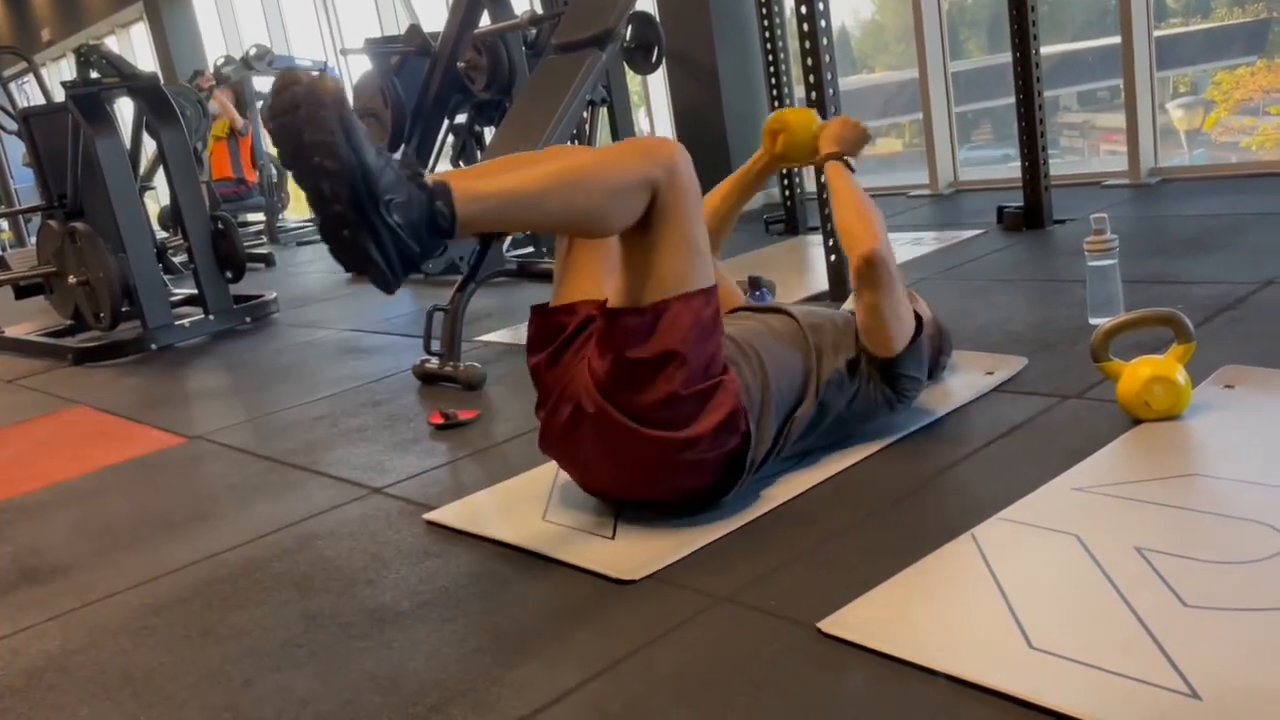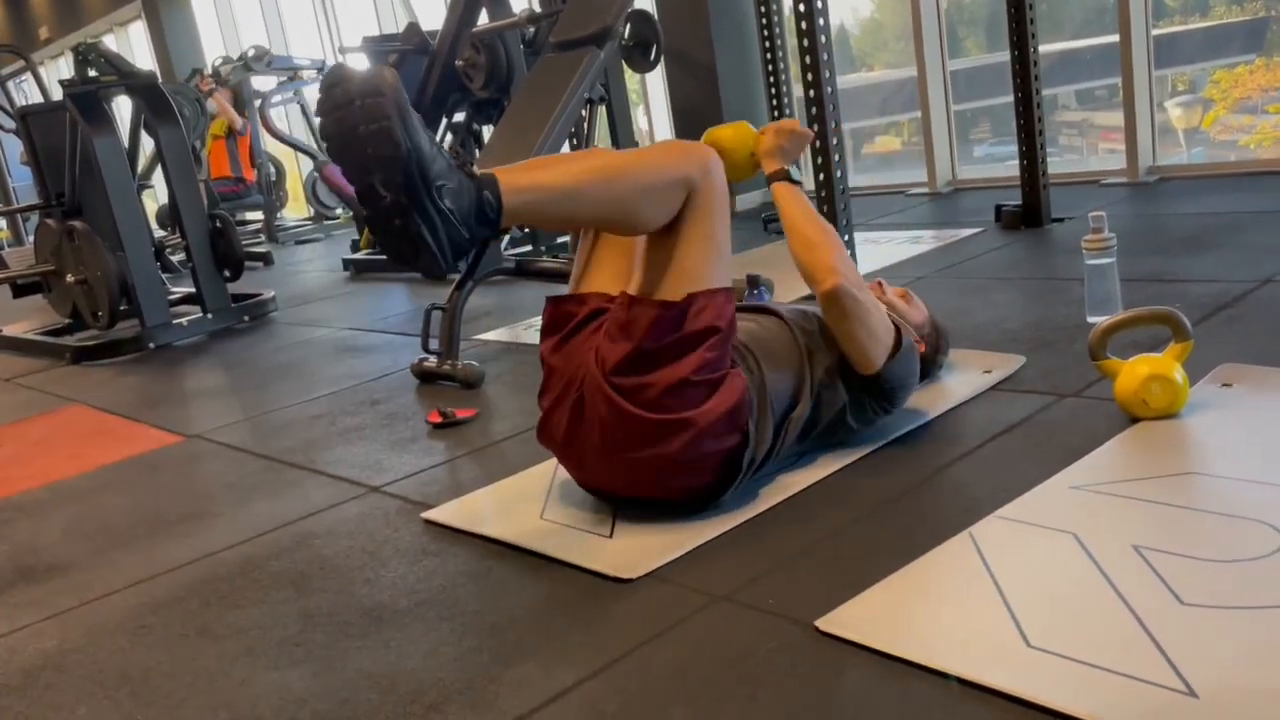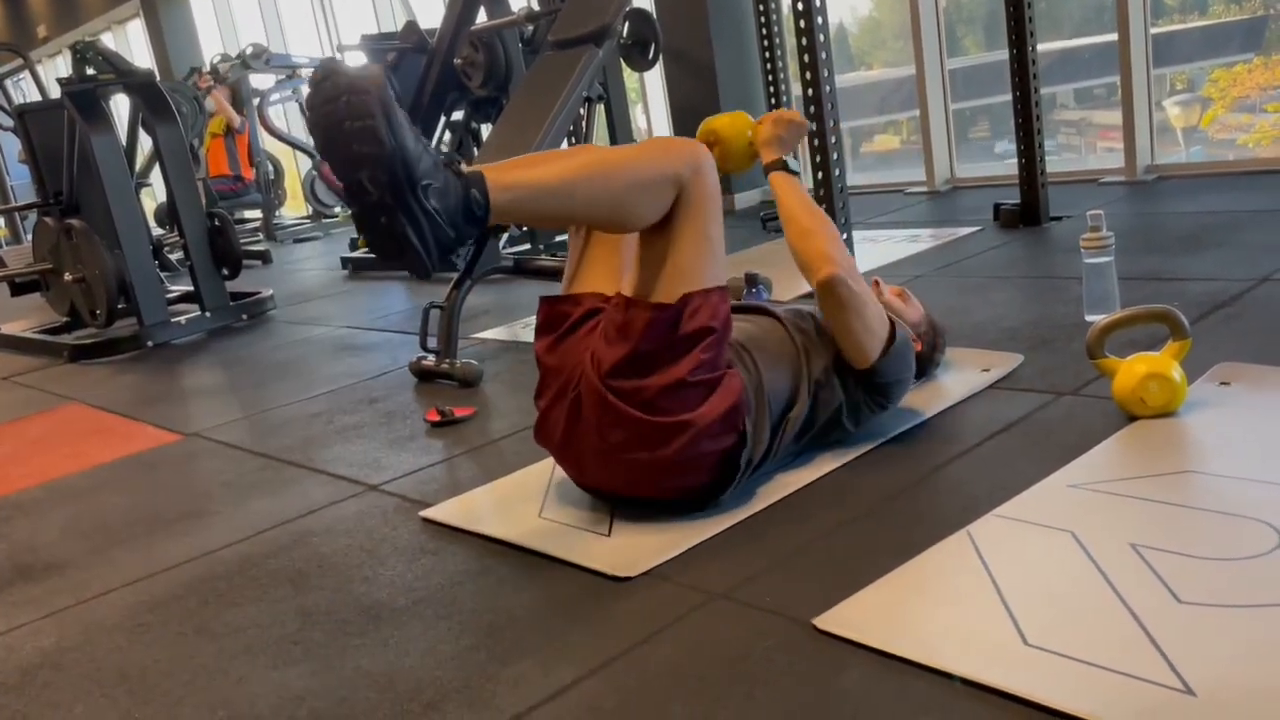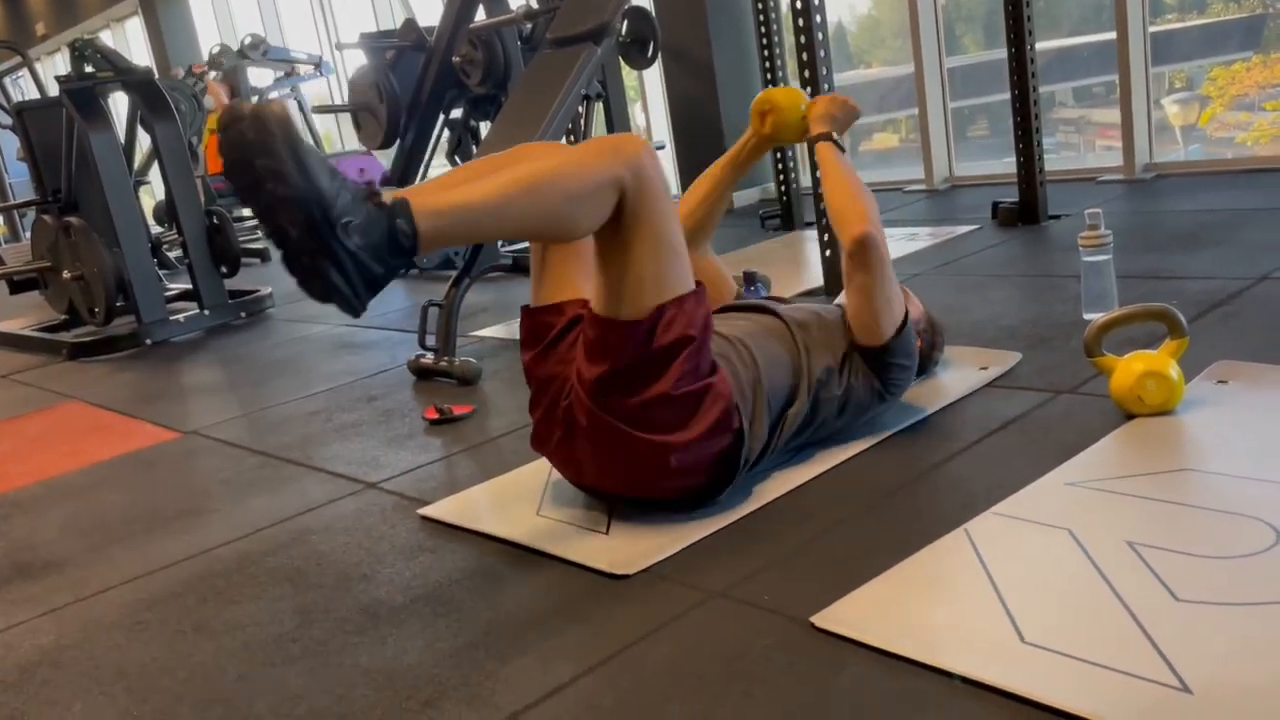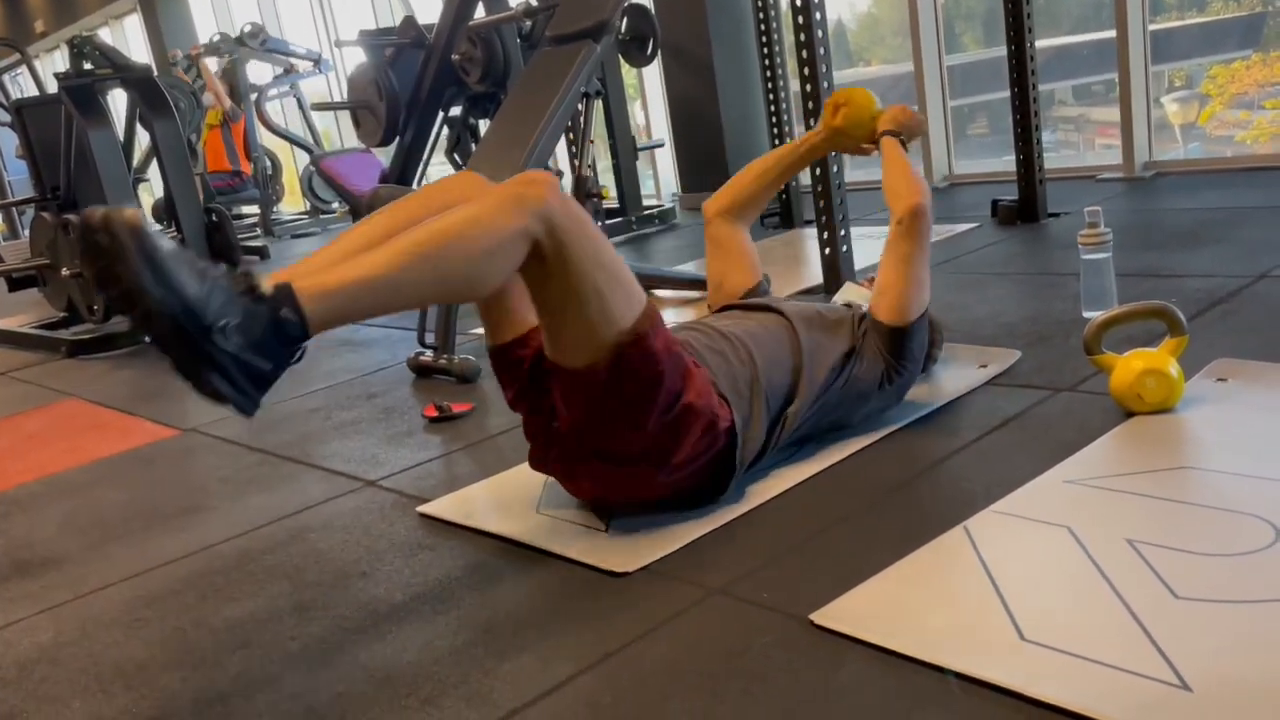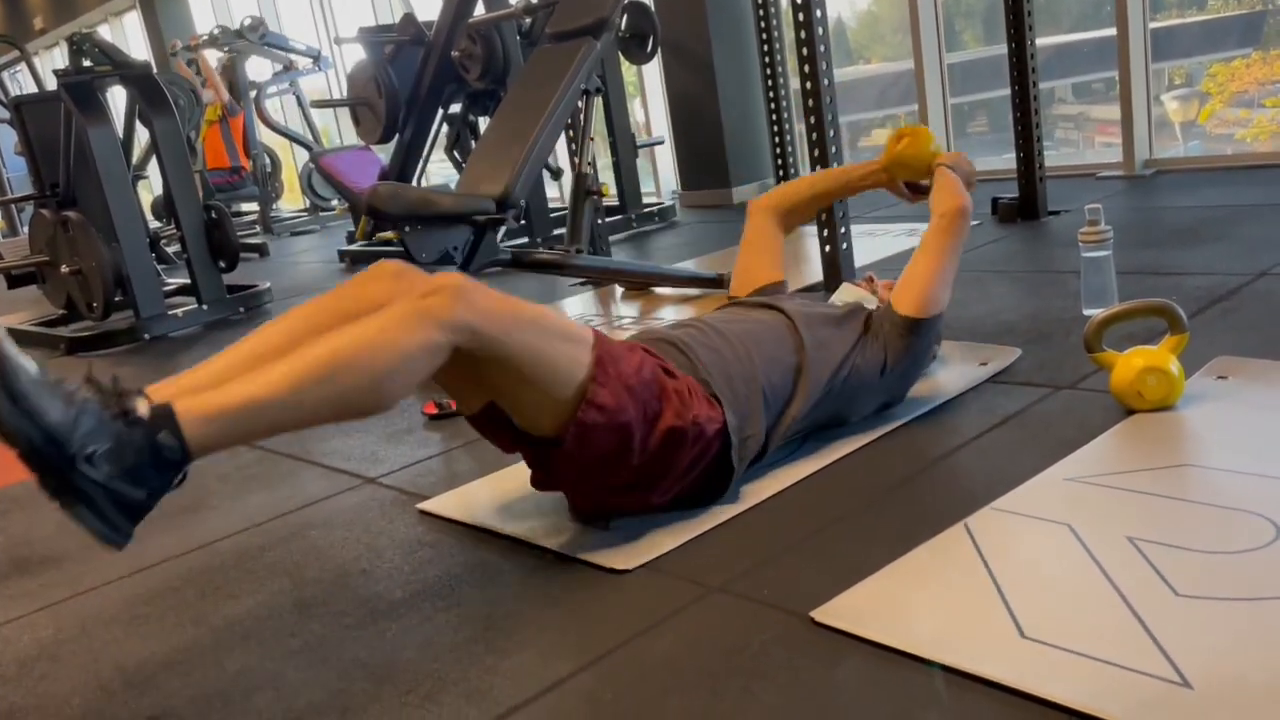
dt=0.2s
person 1, frame 1
left shoulder: (892, 370)
right shoulder: (777, 323)
left elbow: (873, 258)
right elbow: (694, 240)
left wrist: (834, 161)
right wrist: (771, 160)
left hip: (676, 429)
right hip: (587, 410)
left knee: (660, 160)
right knee: (582, 165)
left ankle: (414, 216)
right ankle: (405, 208)
person 1, frame 2
left shoulder: (885, 369)
right shoulder: (776, 327)
left elbow: (841, 287)
right elbow: (685, 253)
left wrist: (778, 174)
right wrist: (731, 173)
left hip: (674, 426)
right hip: (588, 405)
left knee: (691, 165)
right knee: (614, 175)
left ankle: (466, 204)
right ankle: (453, 204)
person 1, frame 3
left shoulder: (882, 369)
right shoulder: (777, 329)
left elbow: (831, 276)
right elbow: (681, 254)
left wrist: (776, 162)
left hip: (669, 427)
right hip: (584, 409)
left knee: (683, 160)
right knee: (605, 169)
left ankle: (454, 200)
right ankle: (447, 201)
person 1, frame 4
left shoulder: (881, 365)
right shoulder: (771, 326)
left elbow: (863, 242)
right elbow: (684, 233)
left wrist: (824, 141)
right wrist: (753, 143)
left hip: (665, 431)
right hip: (580, 409)
left knee: (627, 158)
right knee: (552, 160)
left ankle: (378, 234)
right ankle: (369, 229)
person 1, frame 5
left shoulder: (878, 360)
right shoulder: (771, 318)
left elbow: (911, 217)
right elbow: (723, 213)
left wrist: (888, 141)
right wrist: (819, 140)
left hip: (669, 438)
right hip: (575, 411)
left knee: (535, 198)
right knee: (467, 194)
left ankle: (264, 324)
right ankle: (246, 314)
person 1, frame 6
left shoulder: (880, 347)
right shoulder: (783, 309)
left elbow: (949, 231)
right elbow: (766, 213)
left wrist: (946, 176)
right wrist: (879, 170)
left hip: (674, 436)
right hip: (611, 404)
left knee: (445, 307)
right knee: (392, 285)
left ankle: (148, 449)
right ankle: (132, 418)
